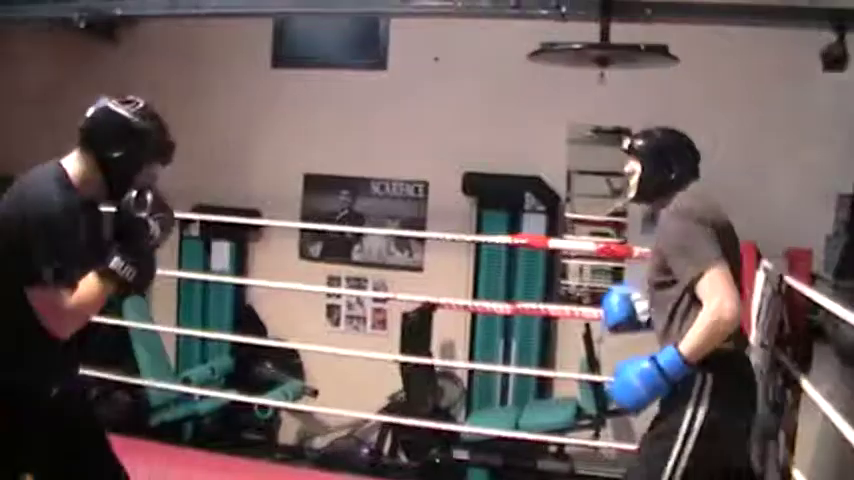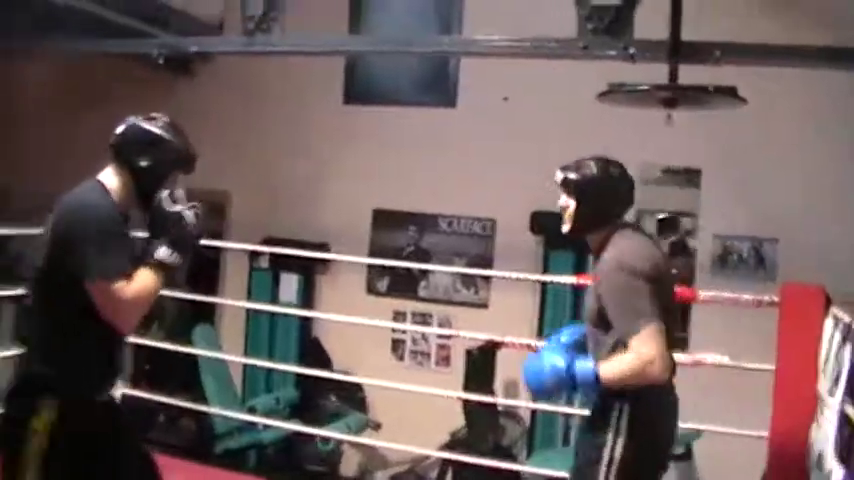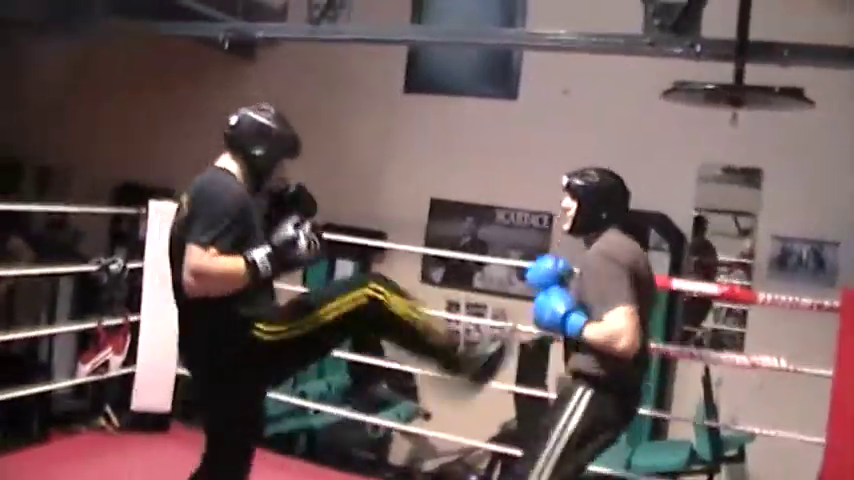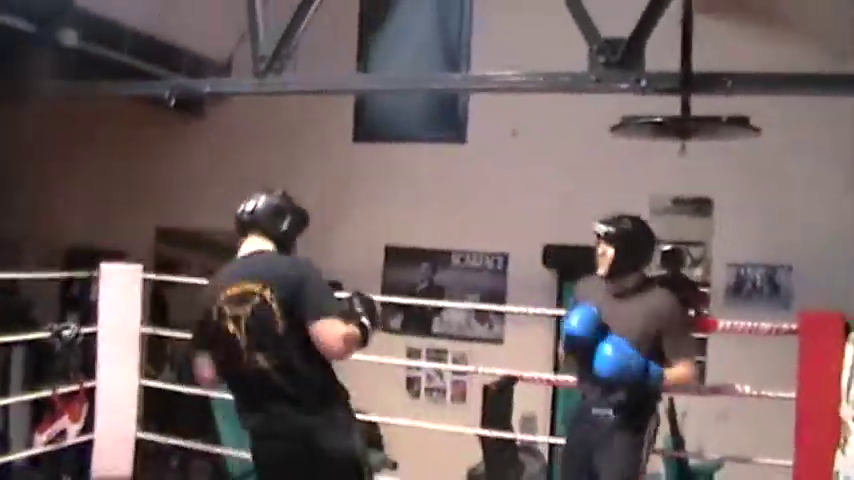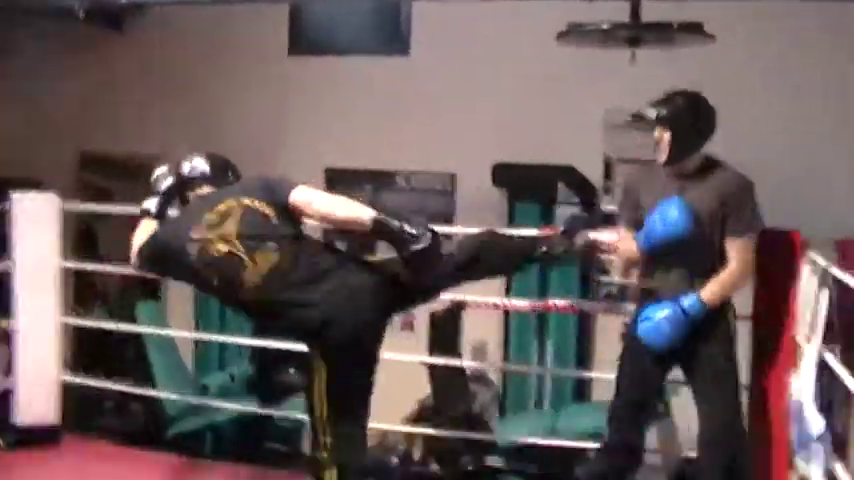
dt=0.4s
person 1, frame 1
left shoulder: (80, 200)
right shoulder: (43, 203)
right elbow: (61, 317)
left wrist: (128, 253)
right wrist: (126, 258)
left hip: (52, 388)
person 1, frame 2
left shoulder: (105, 209)
right shoulder: (93, 213)
right elbow: (123, 312)
left wrist: (162, 249)
right wrist: (168, 249)
left hip: (85, 393)
right hip: (53, 397)
person 1, frame 3
left shoulder: (204, 190)
right shoulder: (223, 192)
right elbow: (198, 276)
left wrist: (270, 231)
right wrist: (272, 255)
left hip: (215, 356)
right hip: (247, 343)
right knee: (373, 296)
right ankle: (468, 362)
person 1, frame 4
left shoulder: (212, 292)
right shoulder: (293, 272)
left elbow: (205, 374)
right elbow: (334, 344)
right wrist: (363, 323)
left hip: (273, 435)
right hip: (323, 422)
person 1, frame 5
left shoulder: (175, 235)
right shoulder: (255, 191)
left elbow: (139, 256)
right elbow: (322, 204)
left wrist: (154, 206)
right wrist: (389, 226)
left hip: (334, 330)
right hip: (363, 287)
right knee: (433, 264)
right ankle: (544, 248)
person 2, frame 1
left shoulder: (679, 218)
right shoulder: (686, 215)
left elbow: (726, 307)
left wrist: (661, 368)
right wrist: (648, 311)
left hip: (709, 386)
right hip: (726, 383)
person 2, frame 2
left shoulder: (619, 263)
right shoulder: (636, 243)
left elbow: (652, 363)
left wrist: (574, 373)
right wrist: (585, 336)
left hip: (633, 412)
right hip: (650, 406)
person 2, frame 3
left shoulder: (602, 257)
right shoulder: (614, 248)
left elbow: (624, 338)
left wrist: (569, 322)
right wrist: (552, 291)
left hip: (595, 390)
right hip: (603, 384)
person 2, frame 4
left shoulder: (661, 305)
right shoulder: (586, 289)
left elbow: (686, 374)
left wrist: (644, 370)
right wrist: (574, 339)
left hip: (630, 422)
right hip: (588, 414)
person 2, frame 5
left shoulder: (731, 187)
right shoulder: (640, 181)
left elbow: (740, 266)
right elbow: (624, 255)
left wrist: (688, 308)
right wrist: (650, 241)
left hip: (704, 316)
right hip: (652, 312)
left knee: (722, 425)
right knee: (627, 414)
